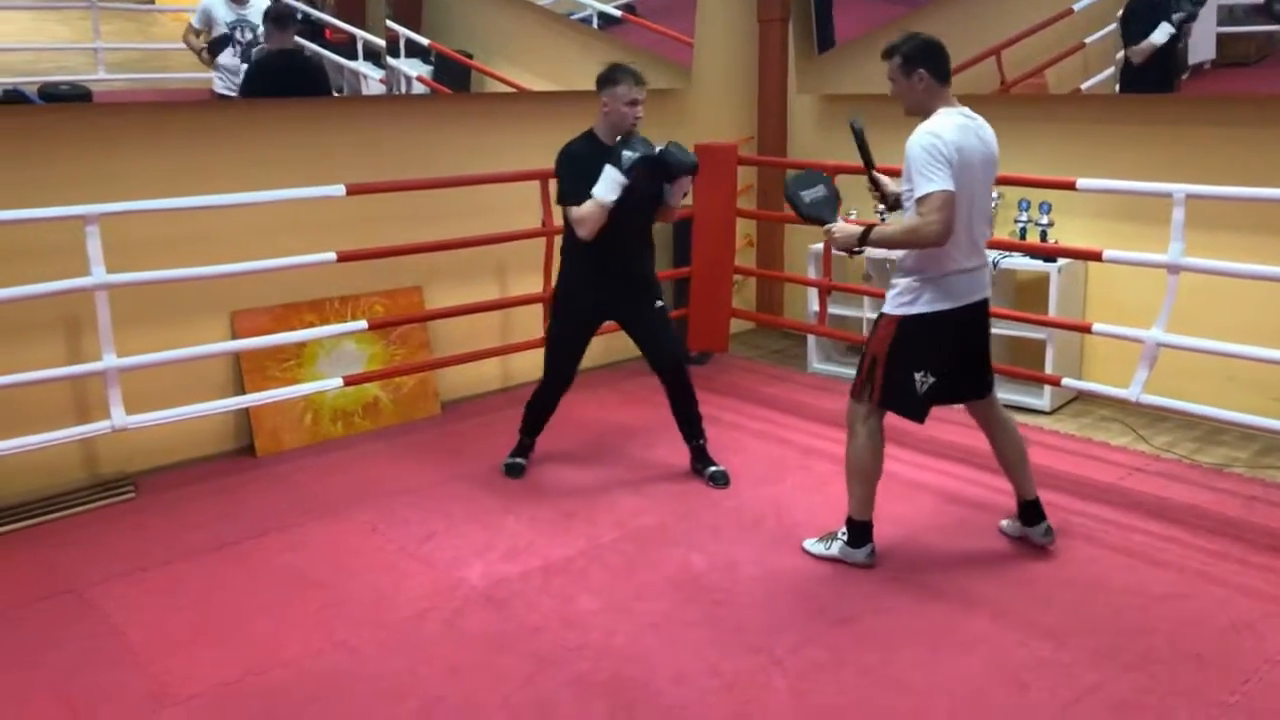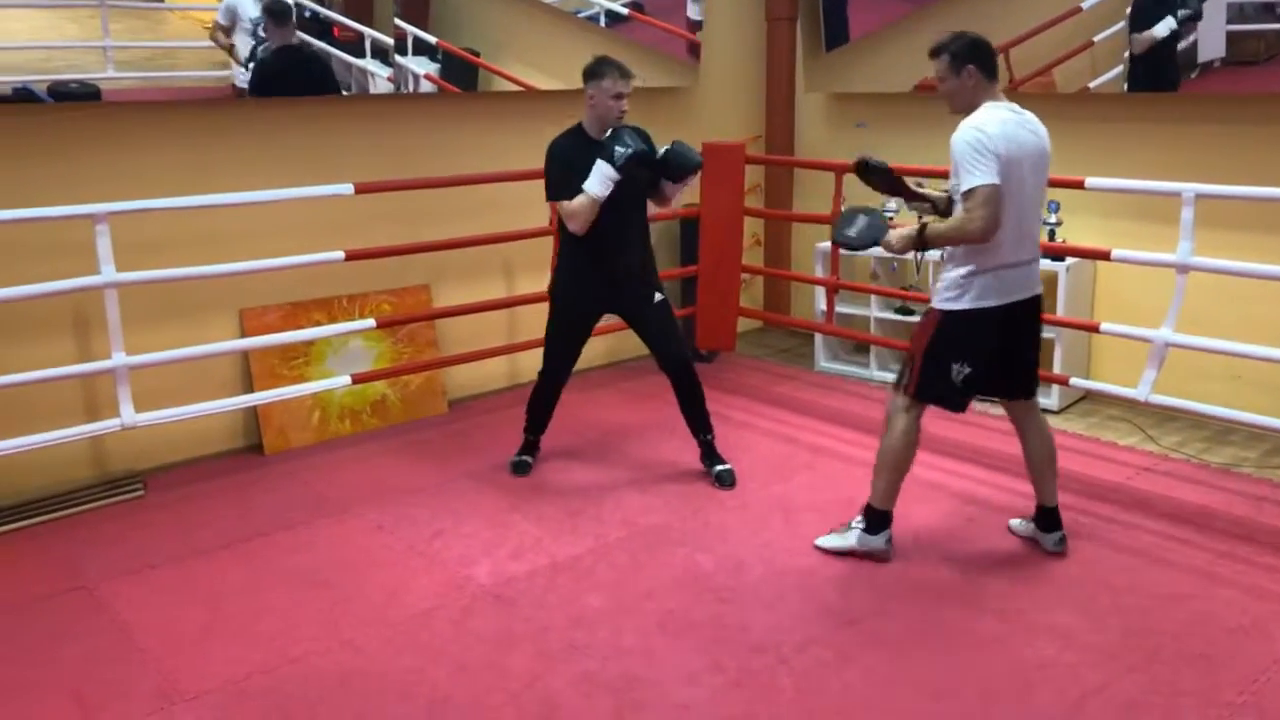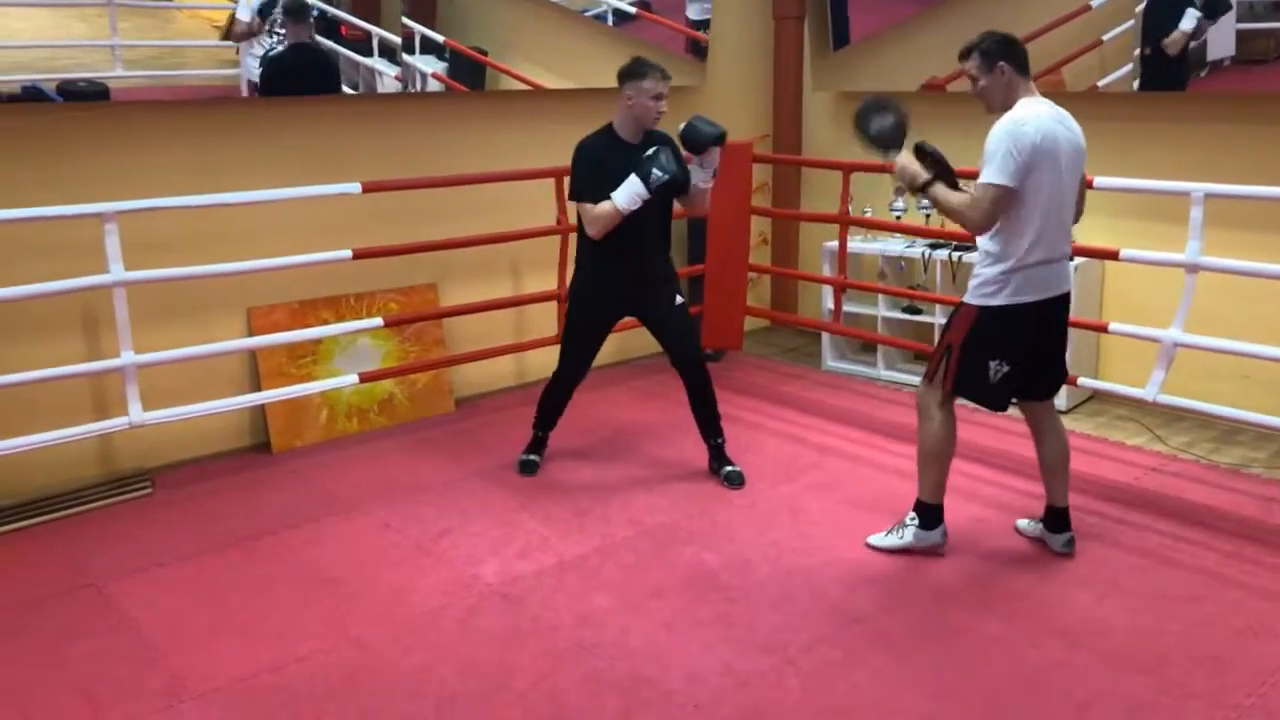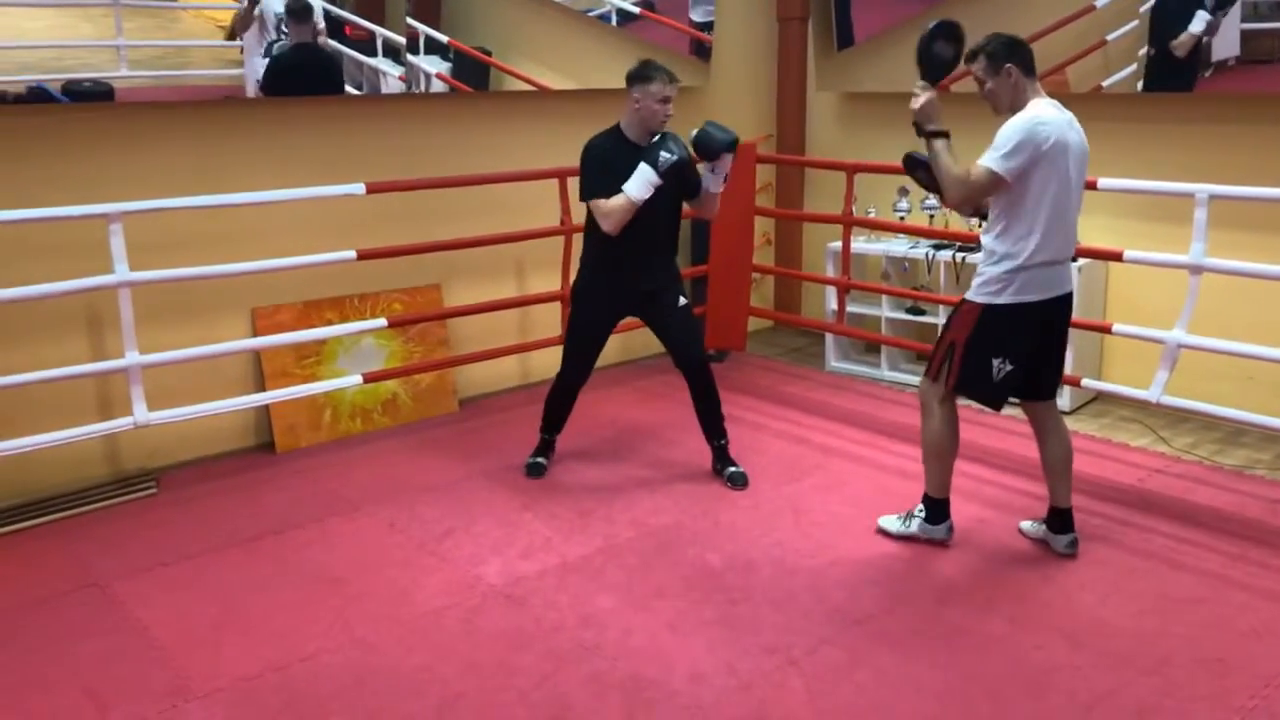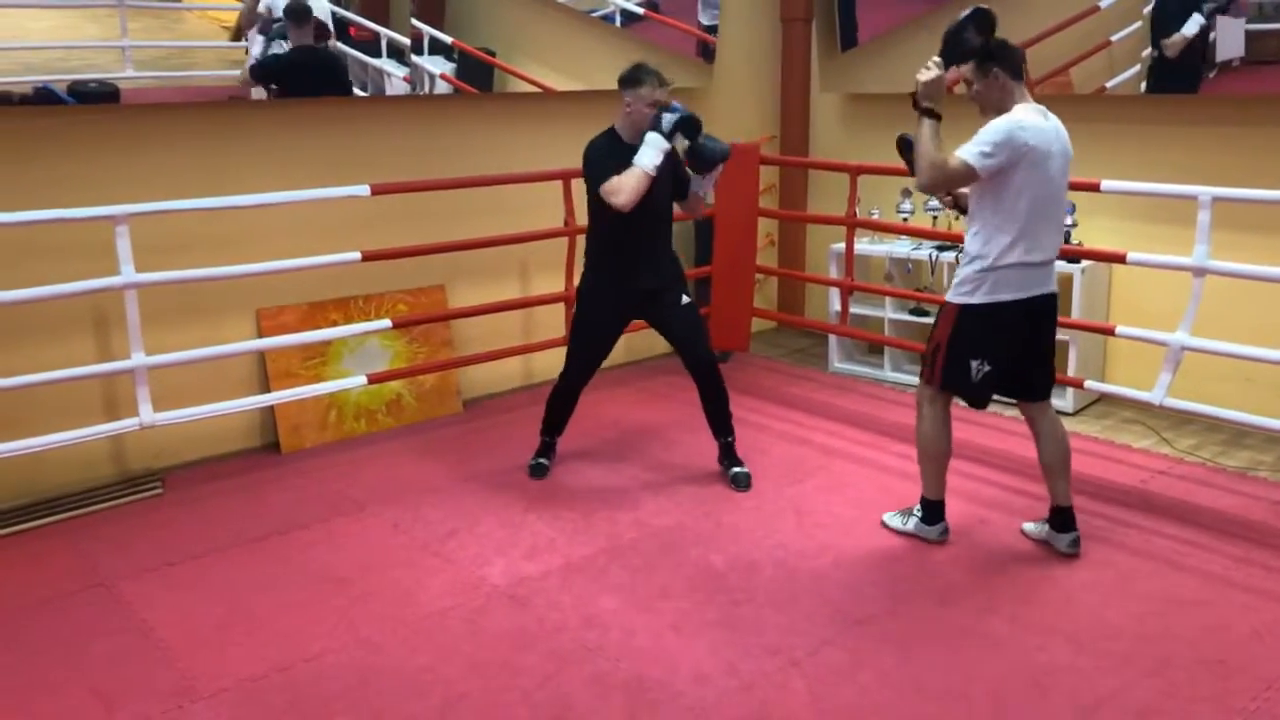
dt=0.2s
person 1, frame 1
left shoulder: (929, 138)
right shoulder: (980, 130)
left elbow: (934, 230)
left wrist: (861, 234)
right wrist: (900, 195)
left hip: (921, 304)
right hip: (971, 296)
left knee: (865, 410)
right knee: (984, 406)
left ankle: (857, 536)
right ankle: (1033, 517)
person 1, frame 2
left shoulder: (976, 132)
right shoulder: (1034, 128)
left elbow: (980, 225)
left wrist: (919, 235)
right wrist: (945, 202)
left hip: (970, 298)
right hip: (1023, 292)
left knee: (904, 402)
right knee: (1023, 405)
left ankle: (873, 524)
right ankle: (1048, 523)
person 1, frame 3
left shoulder: (1014, 127)
right shoulder: (1067, 125)
left elbow: (977, 217)
left wrist: (923, 182)
left hip: (1002, 294)
right hip: (1052, 290)
left knee: (934, 394)
right knee: (1039, 405)
left ankle: (927, 521)
right ankle: (1057, 523)
person 1, frame 4
left shoulder: (1028, 127)
right shoulder: (1068, 125)
left elbow: (960, 193)
left wrist: (932, 128)
right wrist: (986, 202)
left hip: (1005, 294)
right hip: (1053, 290)
left knee: (936, 391)
right knee: (1041, 404)
left ankle: (934, 514)
right ankle: (1060, 524)
person 1, frame 5
left shoulder: (1007, 131)
right shoulder: (1053, 130)
left elbow: (933, 178)
left wrist: (928, 109)
right wrist: (969, 197)
left hip: (986, 293)
right hip: (1038, 290)
left knee: (933, 394)
right knee: (1037, 403)
left ankle: (930, 515)
right ankle: (1060, 523)
person 2, frame 1
left shoulder: (643, 150)
right shoulder: (575, 155)
left elbow: (663, 214)
right elbow: (583, 227)
left wrist: (677, 187)
right wrist: (615, 174)
left hip: (637, 283)
right hip: (583, 288)
left knee: (673, 364)
right knee: (558, 376)
left ankle: (699, 452)
right ankle: (524, 444)
person 2, frame 2
left shoulder: (637, 141)
right shoulder: (564, 149)
left elbow: (662, 200)
right elbow: (575, 221)
left wrist: (674, 177)
right wrist: (608, 167)
left hip: (636, 276)
right hip: (580, 281)
left knee: (678, 360)
right knee: (555, 370)
left ankle: (709, 449)
right ankle: (530, 442)
person 2, frame 3
left shoulder: (664, 147)
right shoulder: (592, 150)
left elbow: (696, 207)
right elbow: (594, 226)
left wrist: (706, 166)
right wrist: (639, 185)
left hip: (656, 279)
right hip: (599, 283)
left knee: (692, 362)
right knee: (571, 369)
left ankle: (717, 451)
right ankle: (538, 439)
person 2, frame 4
left shoulder: (669, 150)
right shoulder: (601, 150)
left elbow: (706, 210)
right elbow: (609, 221)
left wrist: (717, 168)
right wrist: (650, 171)
left hip: (660, 280)
right hip: (603, 283)
left knee: (696, 363)
right knee: (574, 371)
left ankle: (720, 452)
right ankle: (545, 442)
person 2, frame 5
left shoulder: (663, 145)
right shoulder: (602, 149)
left elbow: (691, 205)
right elbow: (623, 198)
left wrist: (706, 174)
right wrist: (656, 141)
left hip: (663, 280)
right hip: (609, 283)
left knee: (704, 362)
right knee: (578, 371)
left ankle: (728, 450)
right ankle: (547, 444)
